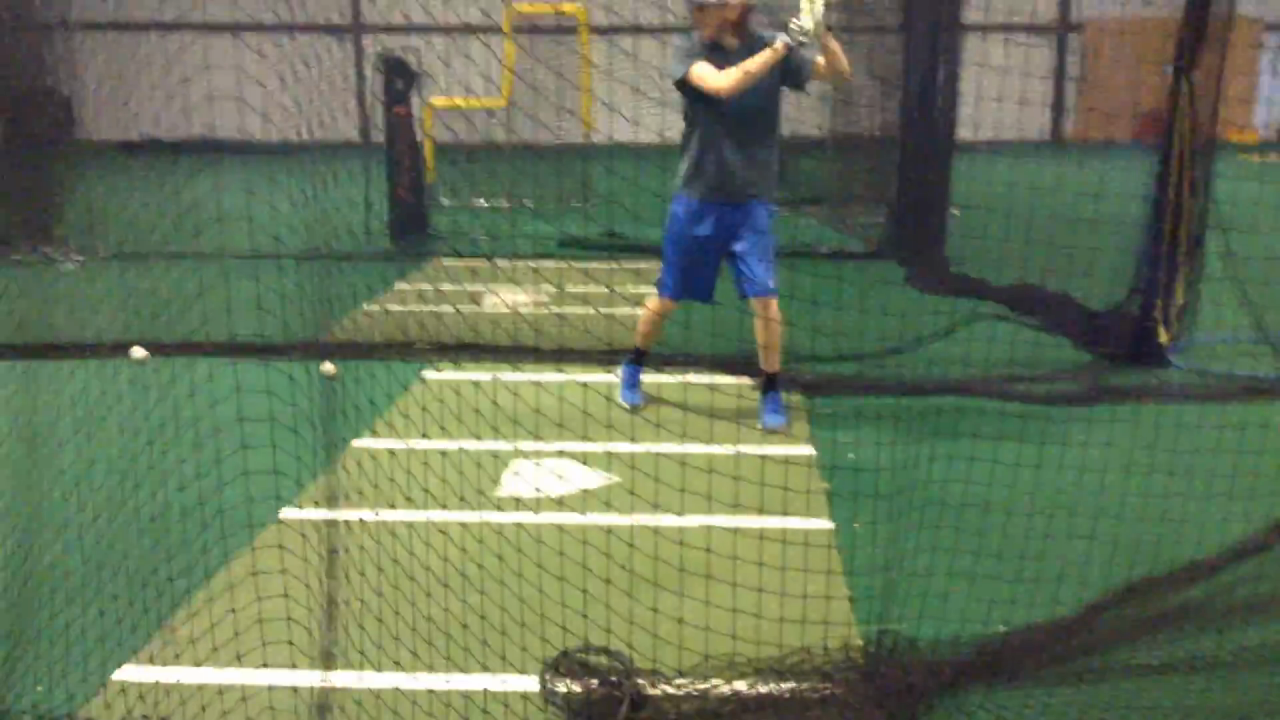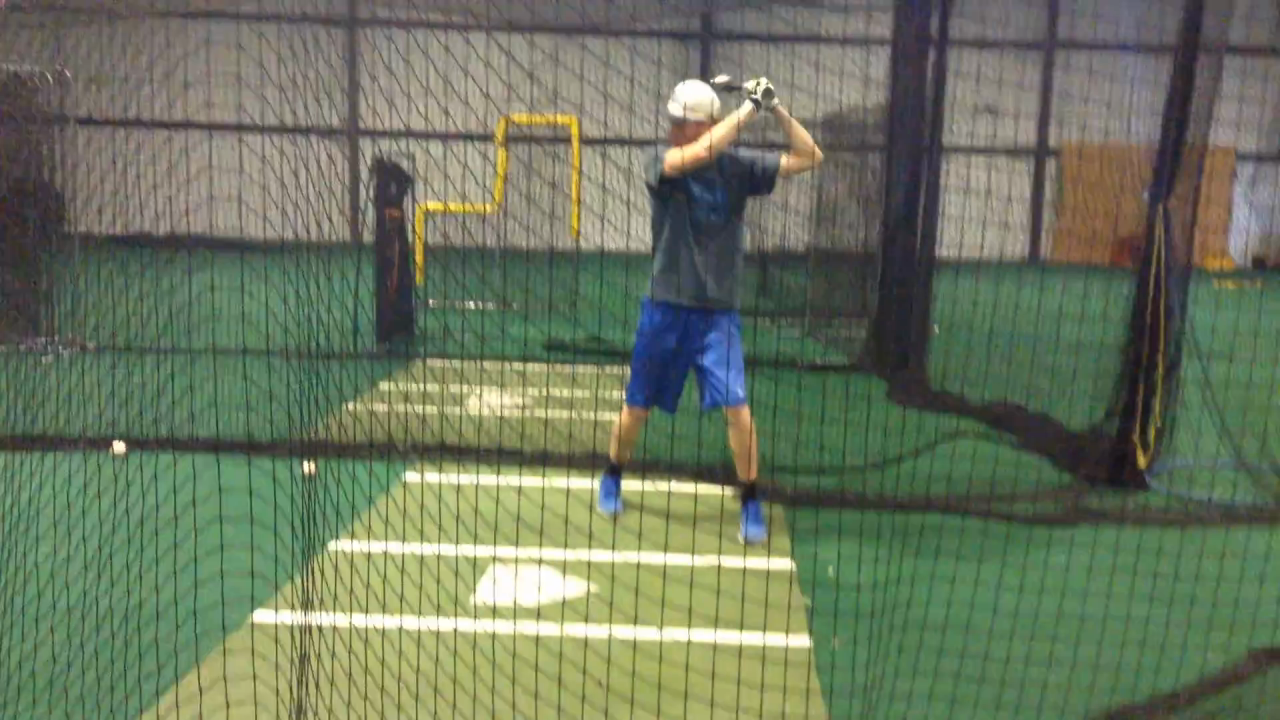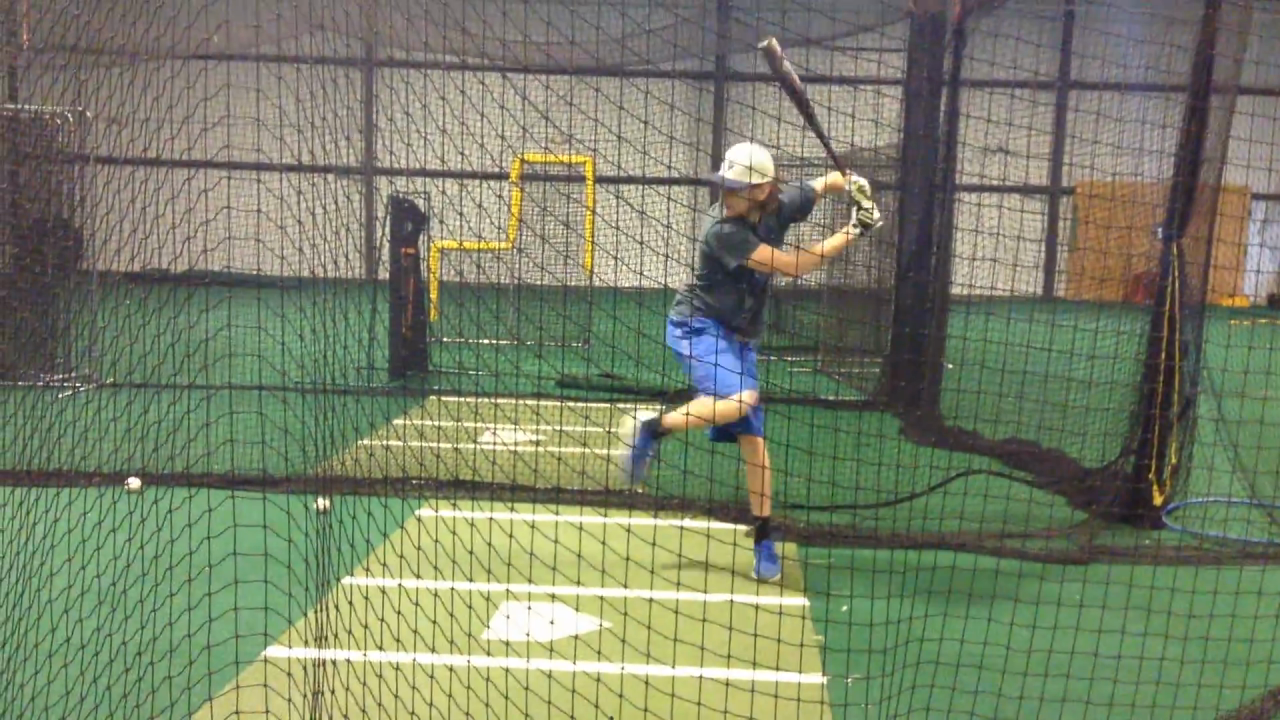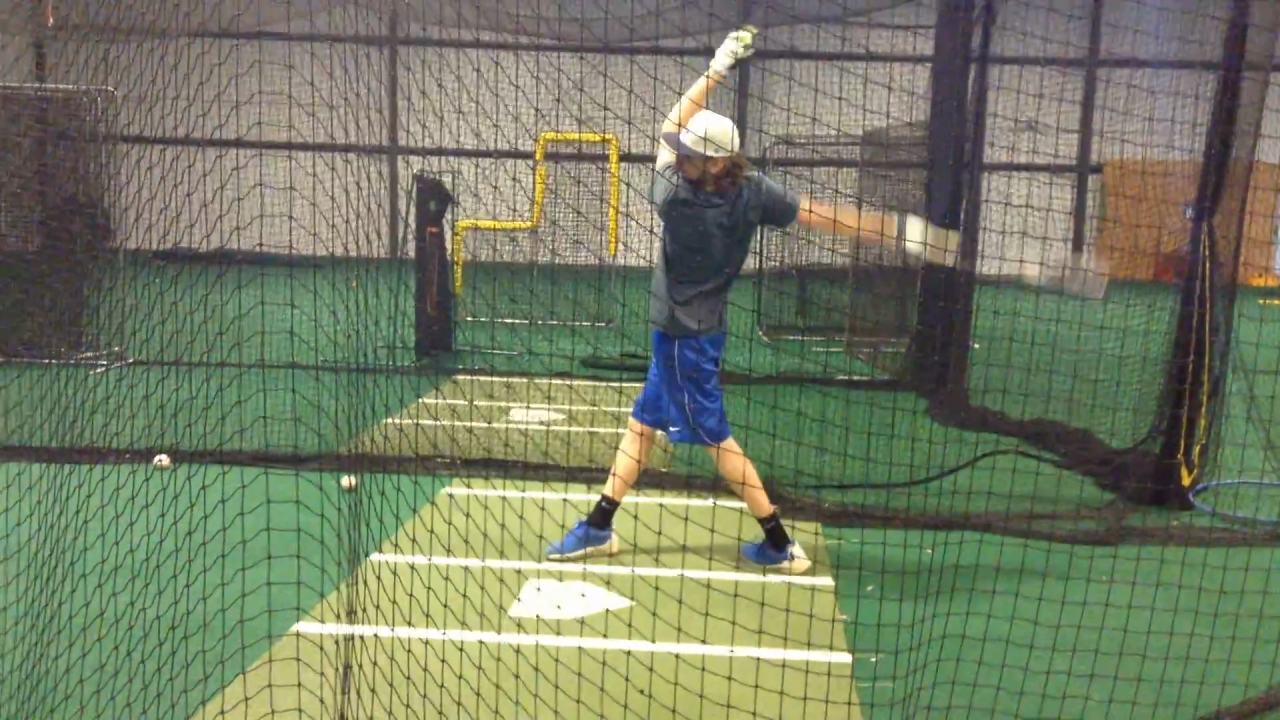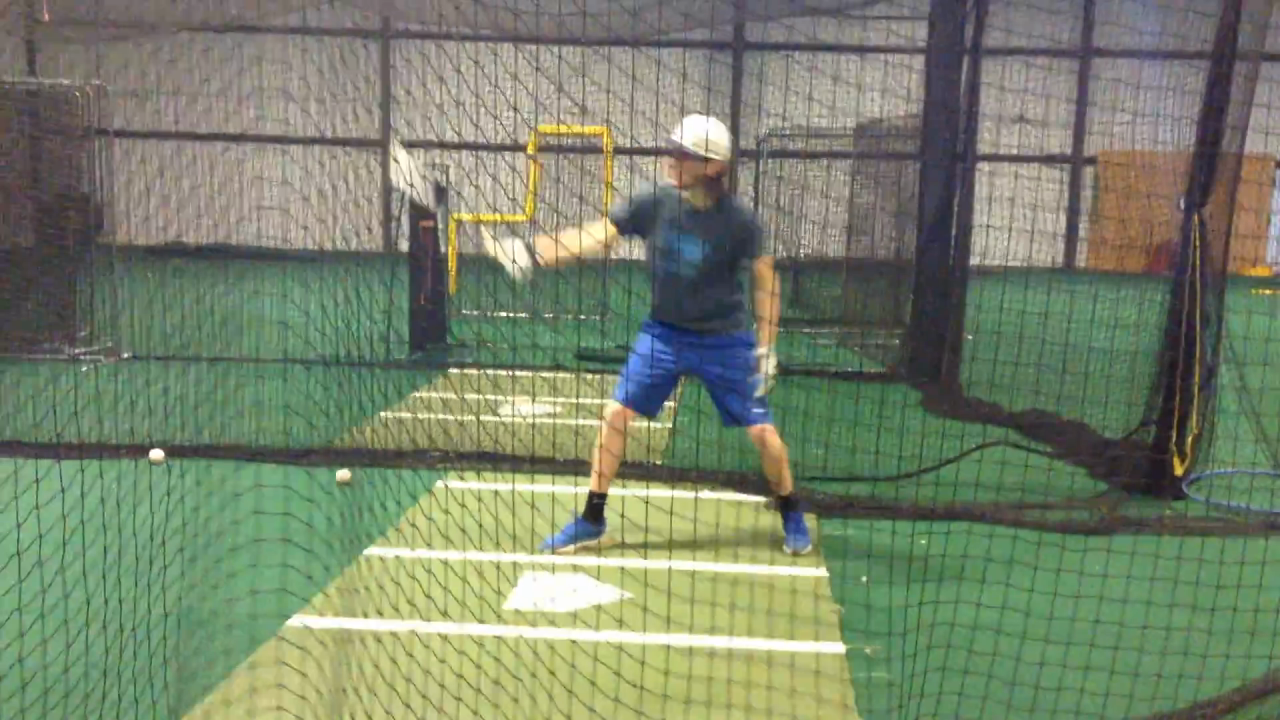
dt=1s
person 1, frame 1
left shoulder: (769, 48)
right shoulder: (689, 49)
left elbow: (840, 73)
right elbow: (723, 85)
right wrist: (785, 45)
left hip: (752, 199)
right hip: (698, 196)
left knee: (764, 297)
right knee: (668, 296)
left ankle: (771, 393)
right ankle: (634, 366)
person 1, frame 2
left shoulder: (740, 167)
right shoulder: (661, 161)
left elbow: (811, 156)
right elbow: (702, 153)
left wrist: (772, 105)
right wrist: (748, 105)
left hip: (717, 311)
right hip: (665, 306)
left knee: (736, 407)
right knee: (638, 404)
left ankle: (751, 504)
right ankle: (612, 478)
person 1, frame 3
left shoulder: (781, 204)
right shoulder: (721, 230)
left elbow: (834, 182)
right elbow: (797, 266)
left wrist: (855, 186)
right wrist: (851, 231)
left hip: (738, 336)
right hip: (697, 327)
left knee: (752, 439)
right knee: (740, 401)
left ankle: (763, 540)
right ankle: (649, 428)
person 1, frame 4
left shoulder: (674, 197)
right shoulder: (757, 192)
left elbow: (669, 130)
right elbow: (825, 217)
left wrist: (715, 69)
right wrist: (900, 229)
left hip: (683, 332)
right hip: (691, 329)
left knee: (714, 437)
right knee: (643, 423)
left ankle: (781, 543)
right ankle: (597, 527)
person 1, frame 5
left shoulder: (738, 219)
right shoulder: (652, 202)
left elbow: (764, 282)
right elbow: (596, 237)
left wrist: (767, 347)
right wrist: (534, 250)
left hip: (724, 337)
right hip: (665, 332)
left knee: (761, 430)
right knee: (616, 415)
left ankle: (790, 514)
right ankle: (591, 521)
